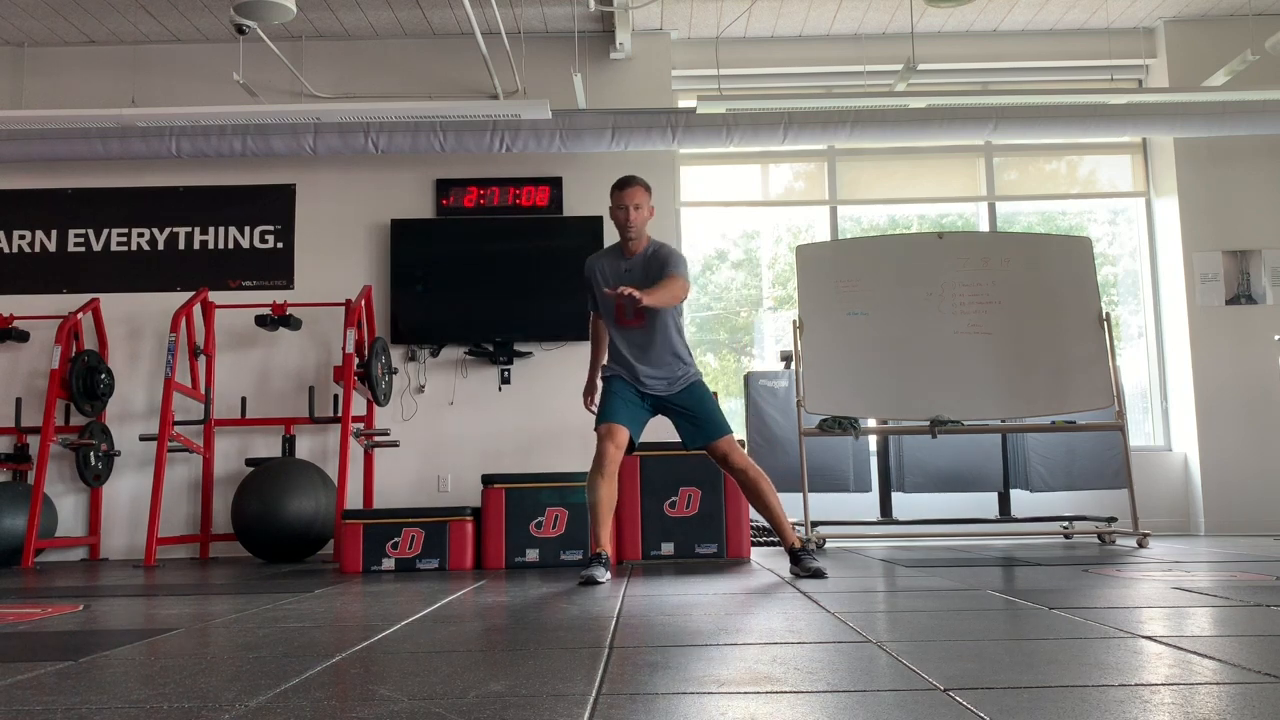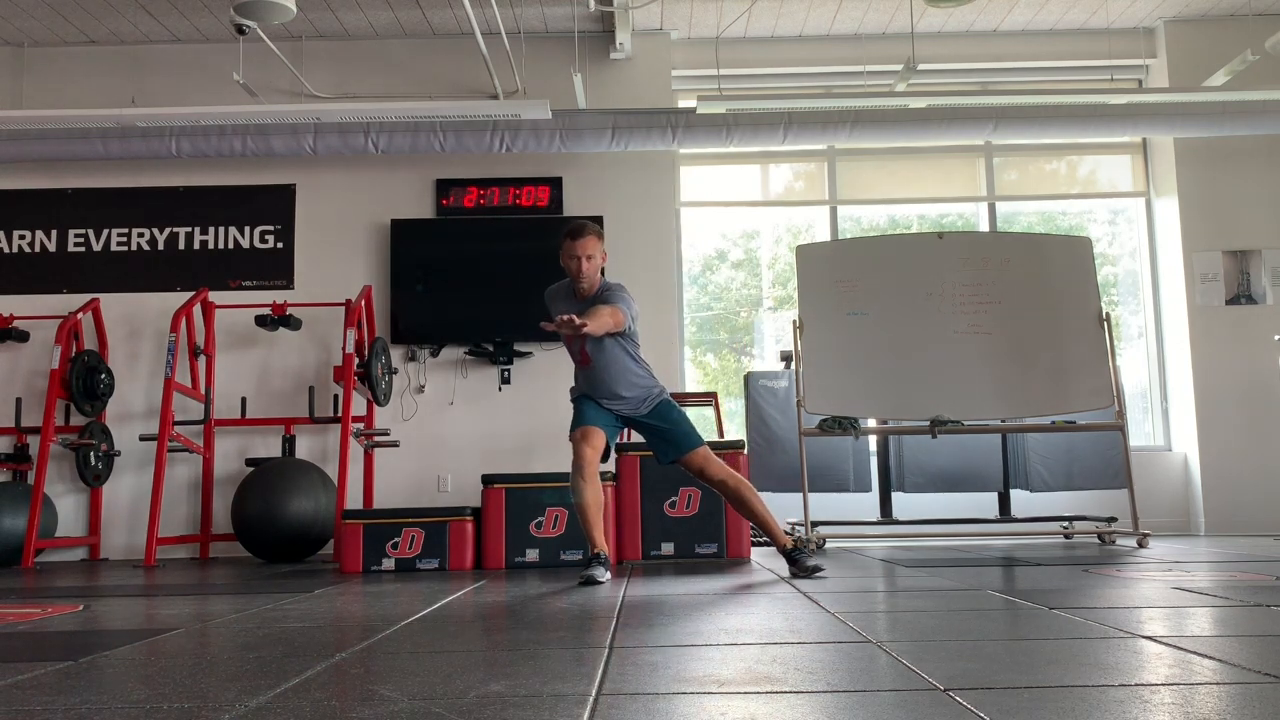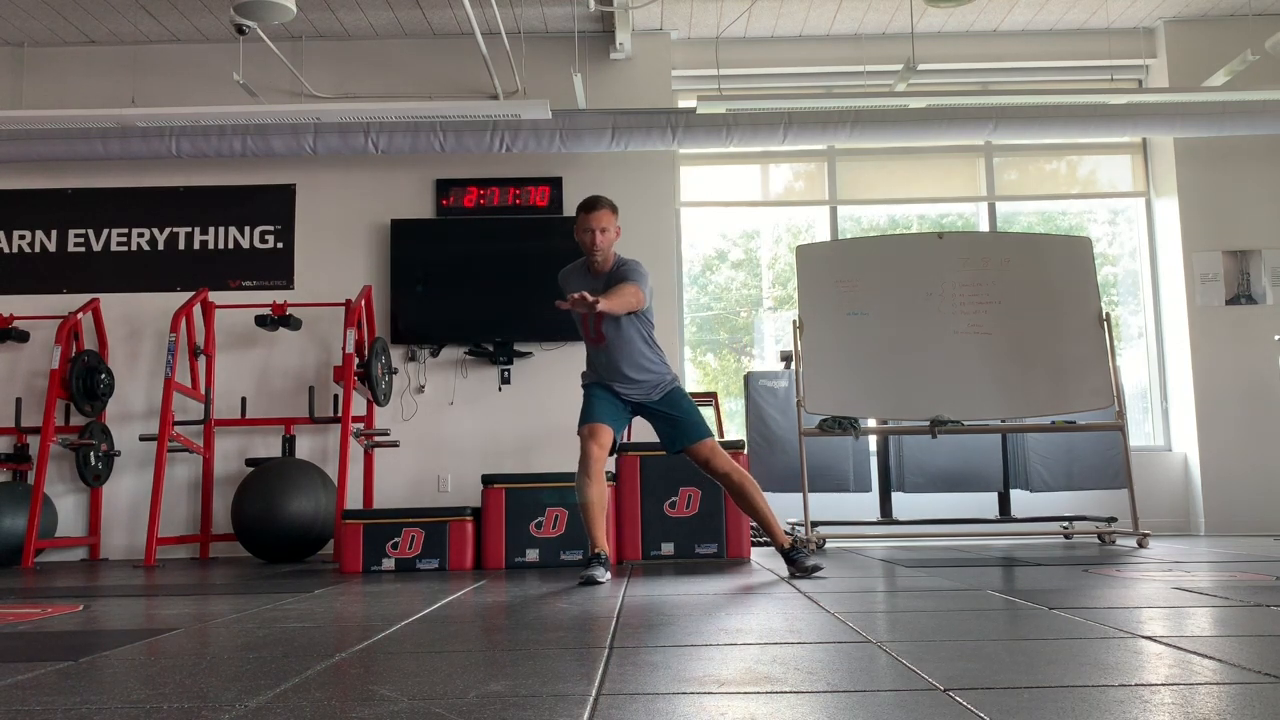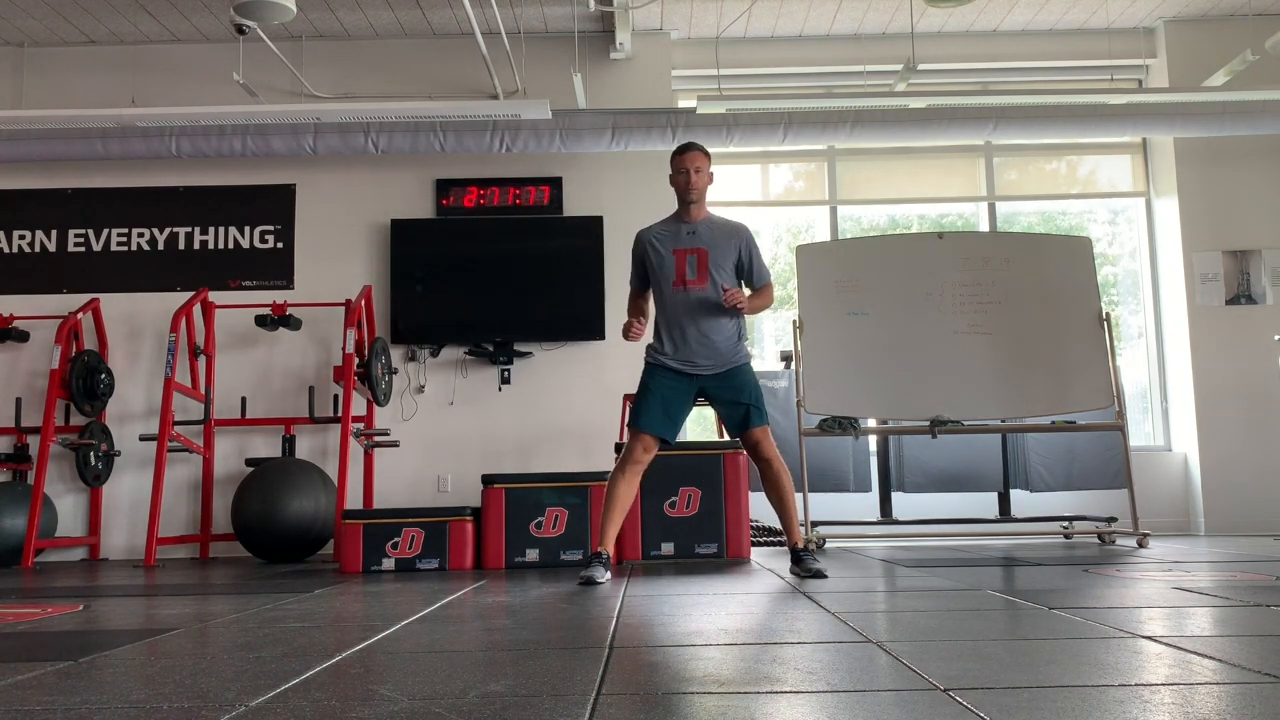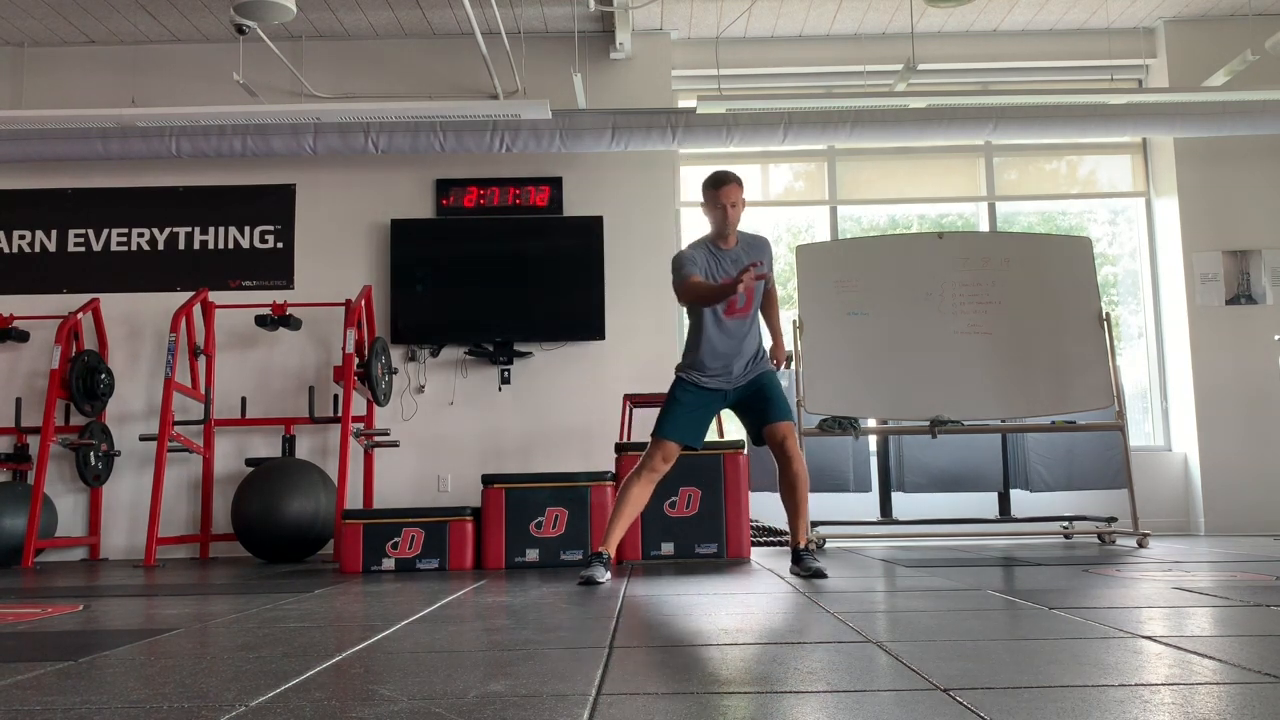
dt=1s
person 1, frame 1
left shoulder: (666, 257)
right shoulder: (595, 266)
left elbow: (677, 290)
left wrist: (643, 297)
right wrist: (593, 375)
left hip: (679, 378)
right hip: (624, 379)
left knee: (733, 457)
right knee: (608, 448)
left ankle: (795, 549)
right ankle: (600, 556)
person 1, frame 2
left shoulder: (616, 296)
right shoulder: (554, 297)
left elbow: (604, 319)
left wrist: (582, 324)
left hip: (645, 398)
right hip: (595, 399)
left knee: (711, 469)
right knee: (585, 450)
left ankle: (788, 548)
right ankle: (599, 556)
person 1, frame 3
left shoulder: (630, 270)
right shoulder: (568, 279)
left elbow: (629, 299)
left wrist: (598, 303)
left hip: (657, 385)
right hip: (605, 386)
left knee: (717, 461)
right knee: (593, 450)
left ankle: (788, 548)
right ankle: (599, 556)
person 1, frame 4
left shoulder: (737, 234)
right shoulder: (649, 239)
left elbow: (767, 292)
right elbow: (639, 294)
left wrist: (748, 303)
right wrist: (635, 321)
left hip: (729, 362)
right hip: (668, 365)
left knee: (764, 448)
right knee: (637, 453)
left ankle: (799, 550)
right ankle: (602, 555)
person 1, frame 5
left shoulder: (759, 246)
right shoulder: (689, 259)
right elbow: (692, 295)
left wrist: (777, 339)
right wrist: (732, 286)
left hip: (754, 372)
right hip: (699, 378)
left knee: (787, 443)
right knee: (656, 460)
left ankle: (801, 550)
right ankle: (603, 555)
